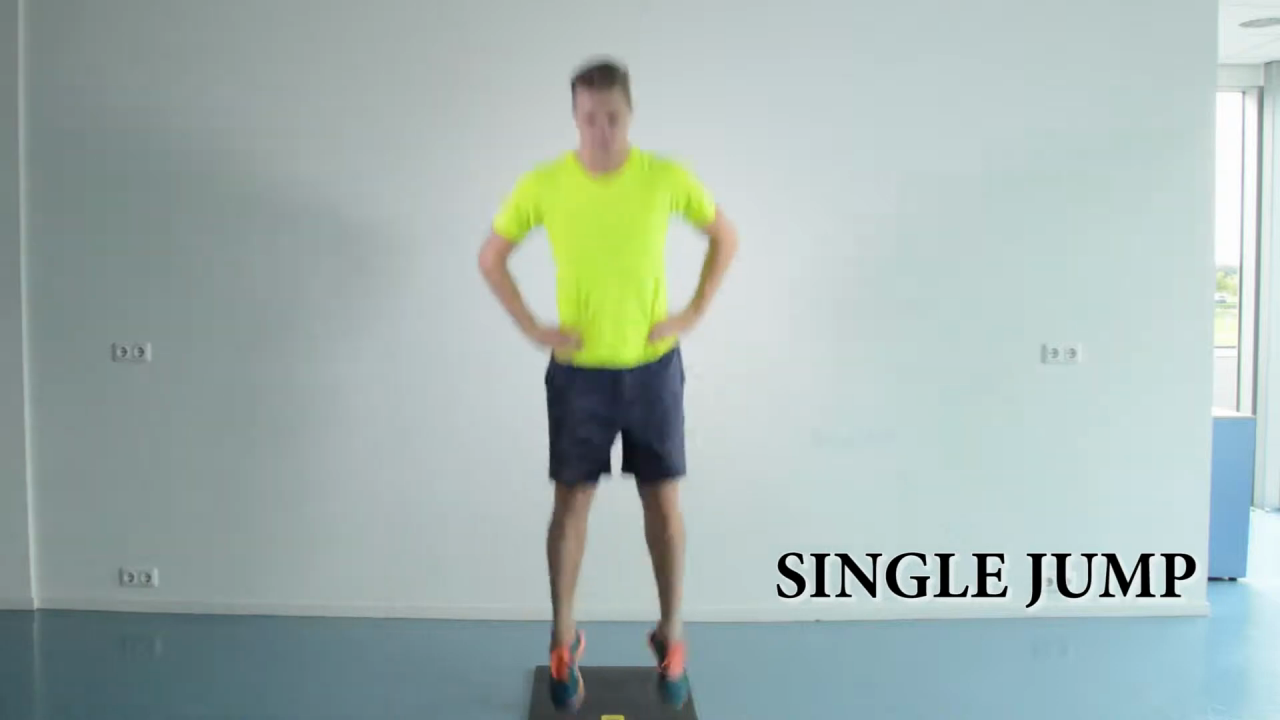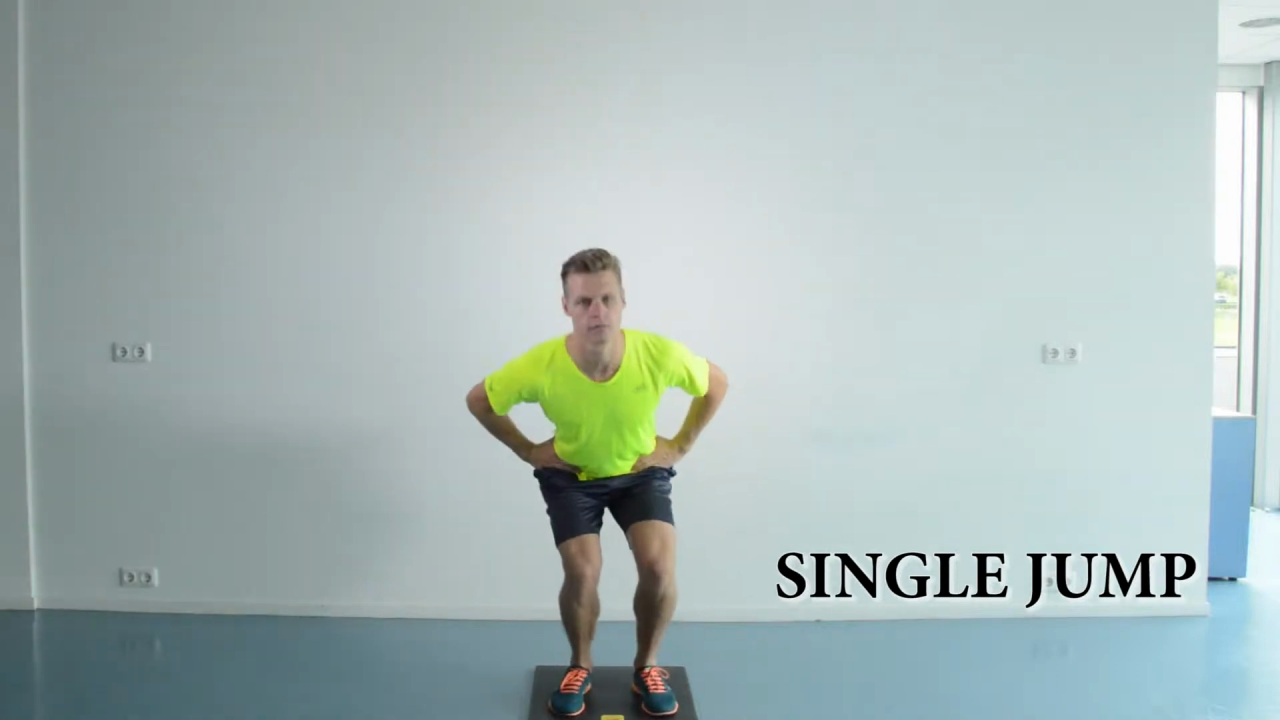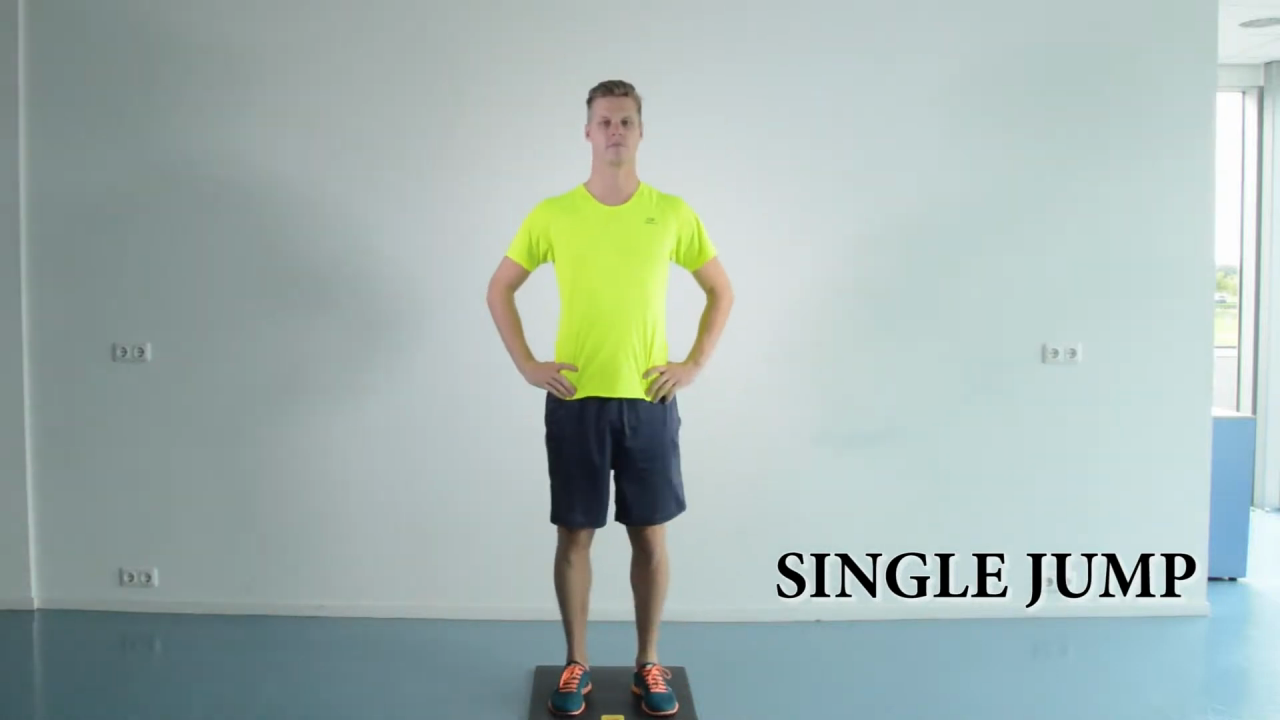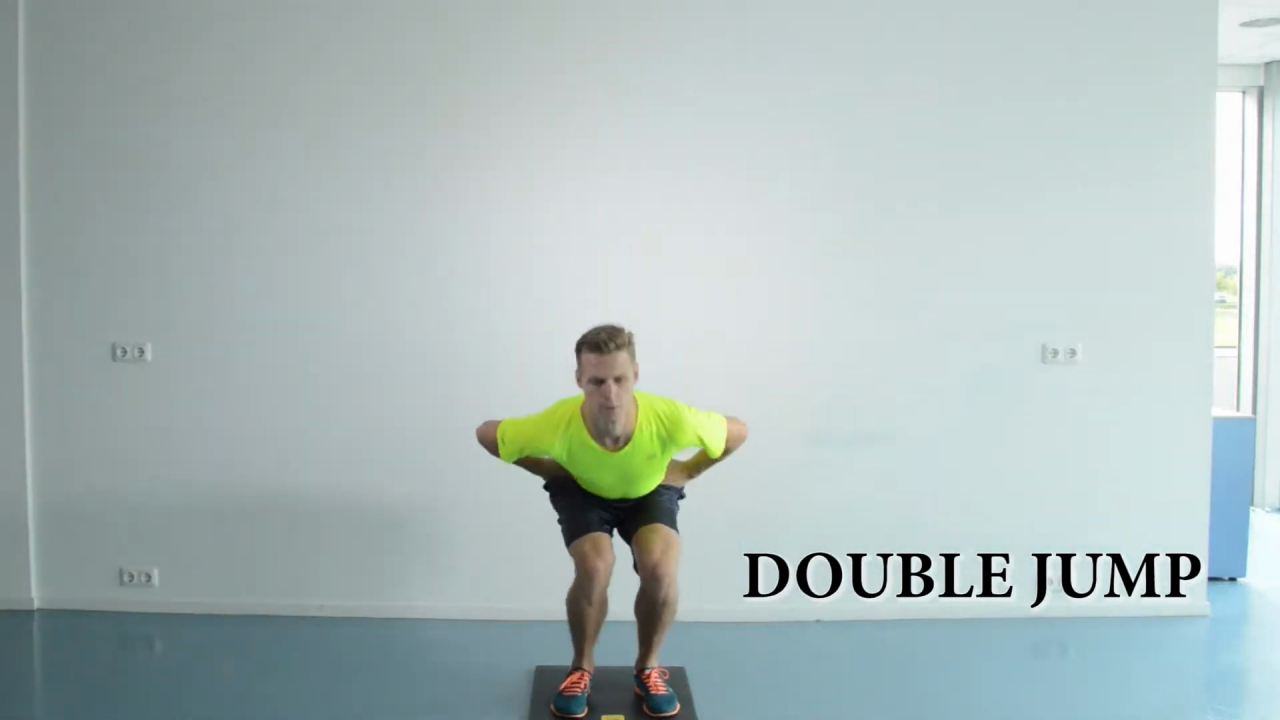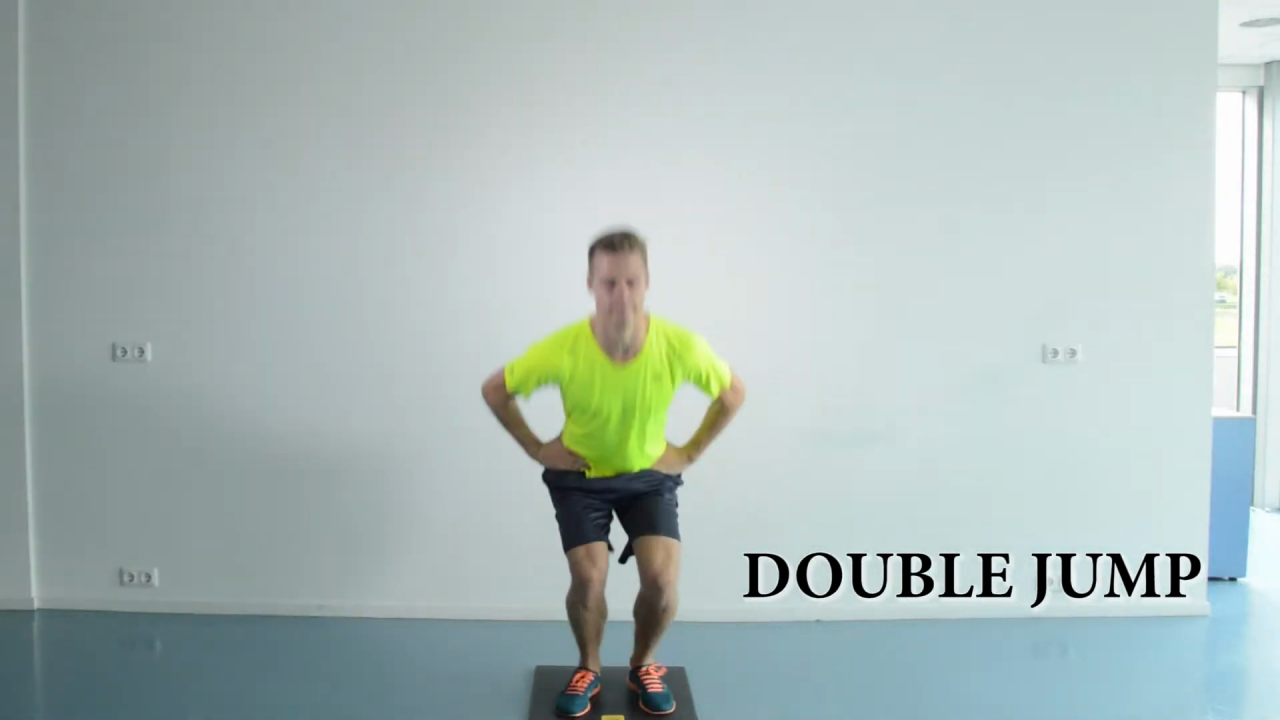
dt=1s
person 1, frame 1
left shoulder: (664, 176)
right shoulder: (544, 185)
left elbow: (723, 234)
right elbow: (491, 254)
left wrist: (692, 313)
right wrist: (533, 328)
left hip: (653, 368)
right hip: (578, 372)
left knee: (662, 503)
right knee: (571, 502)
left ankle: (670, 635)
right ankle: (564, 638)
person 1, frame 2
left shoulder: (661, 355)
right shoulder: (538, 368)
left elbow: (717, 384)
right elbow: (478, 401)
left wrist: (681, 445)
right wrist: (529, 450)
left hip: (640, 472)
right hip: (570, 475)
left knee: (659, 566)
right knee: (582, 571)
left ankle: (647, 665)
right ankle: (580, 665)
person 1, frame 3
left shoulder: (673, 213)
right shoulder: (552, 214)
left elbow: (721, 291)
right elbow: (500, 289)
left wrist: (696, 363)
right wrist: (526, 364)
left hip: (648, 402)
right hip: (575, 402)
left knee: (649, 538)
right knee: (575, 537)
left ankle: (648, 664)
right ankle: (576, 664)
person 1, frame 4
left shoulder: (671, 420)
right shoulder: (555, 426)
left elbow: (738, 431)
right elbow: (486, 433)
left wrist: (689, 471)
right wrist: (545, 469)
left hip: (649, 493)
right hip: (582, 493)
left knee: (660, 568)
right knee: (593, 567)
left ankle: (648, 667)
right ankle: (581, 667)
person 1, frame 5
left shoulder: (679, 346)
right shoulder: (562, 349)
left elbow: (734, 394)
right elbow: (494, 391)
left wrist: (690, 453)
right wrist: (538, 449)
left hip: (648, 475)
right hip: (578, 475)
left knee: (661, 576)
right knee: (588, 576)
left ankle: (643, 664)
right ankle: (588, 667)
